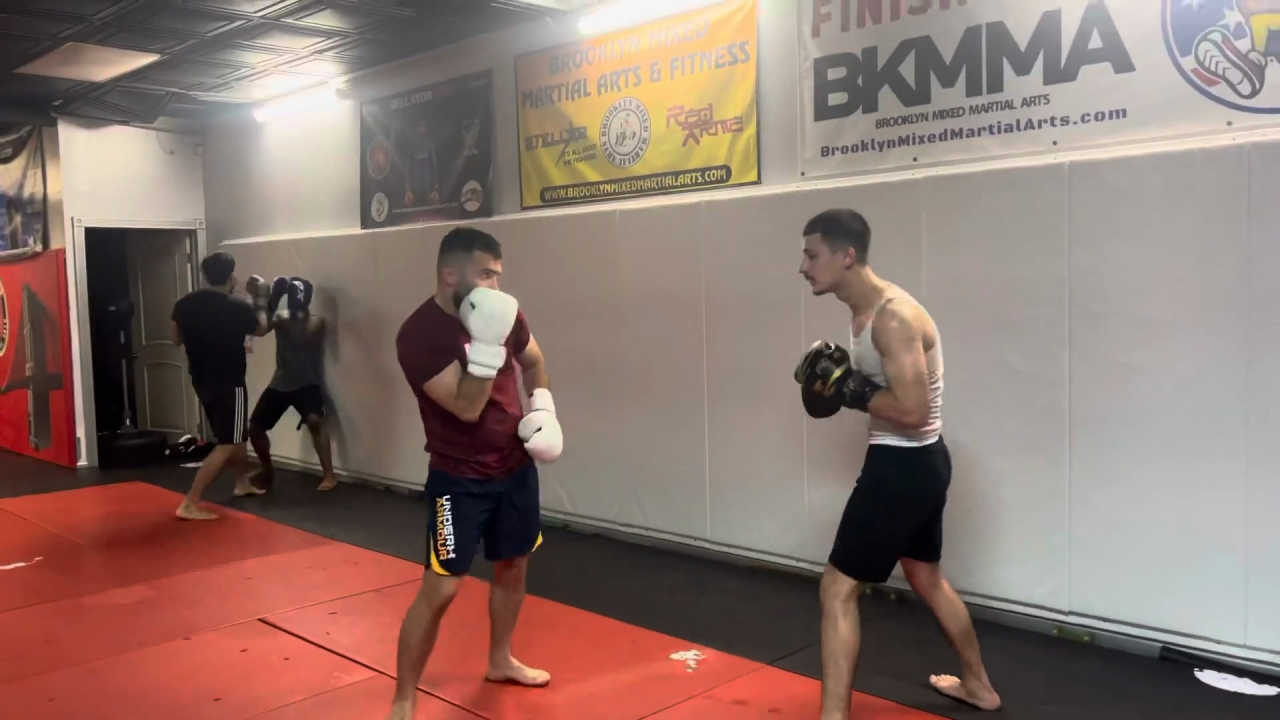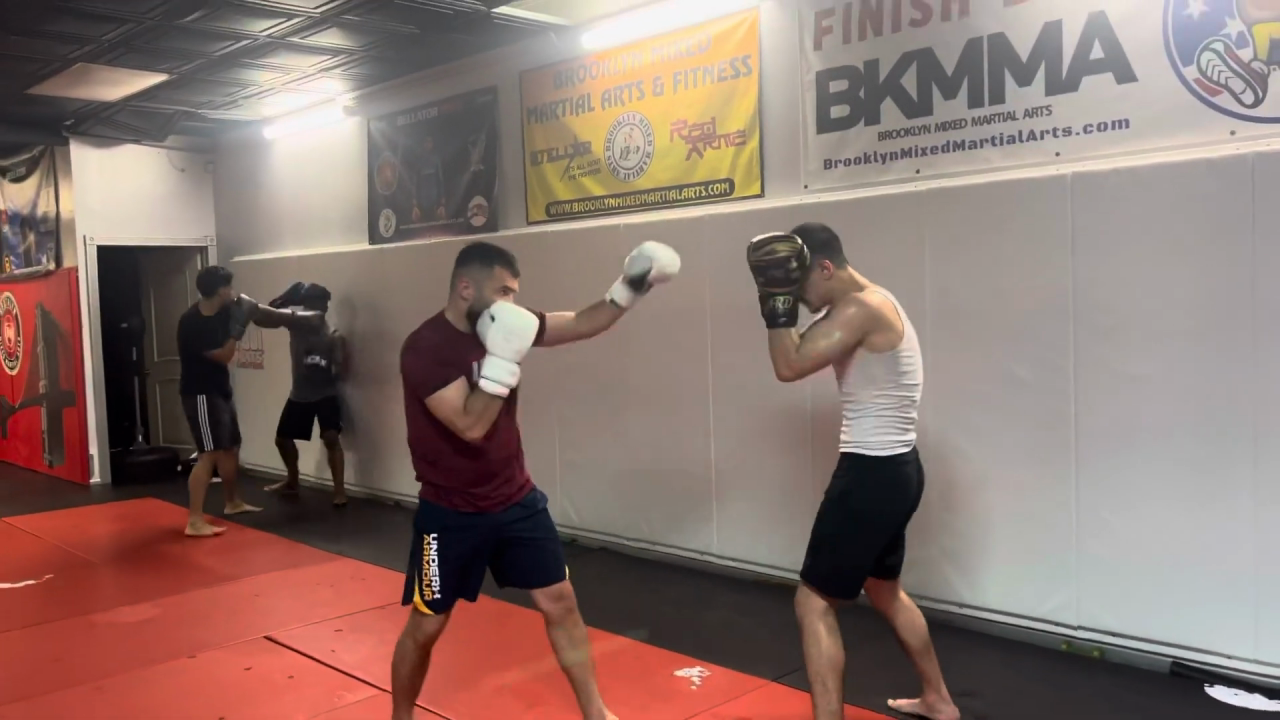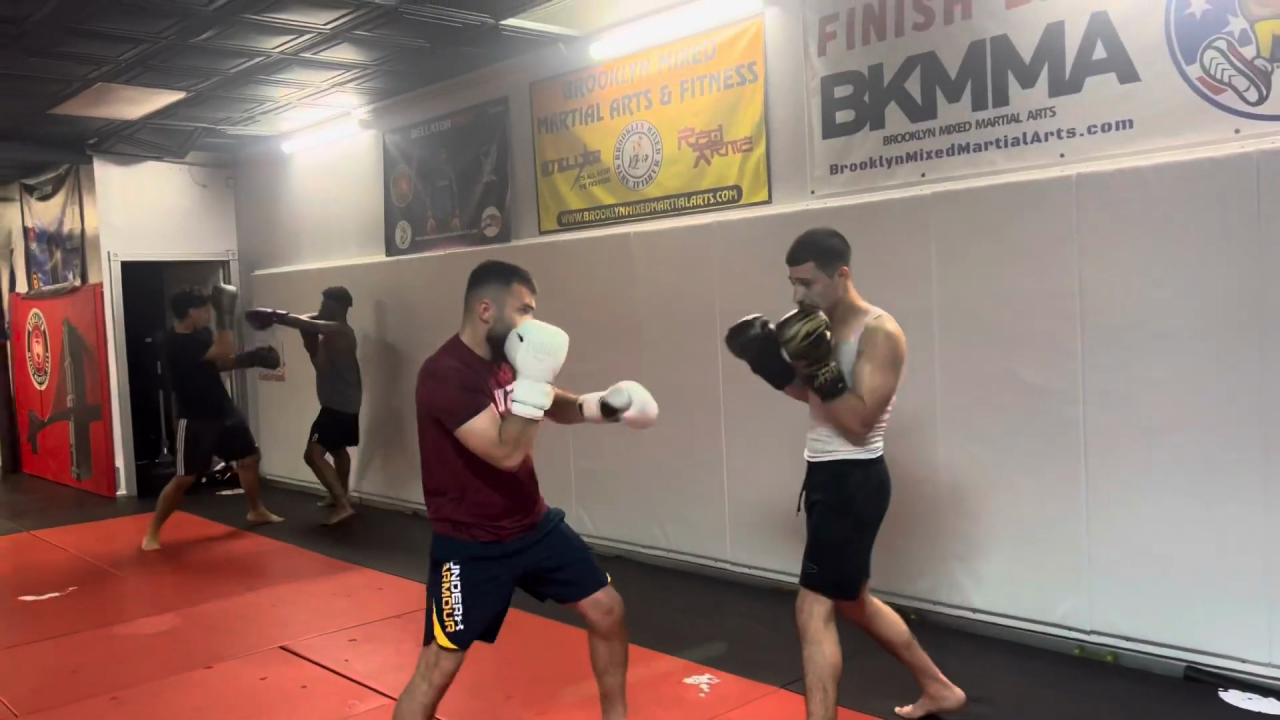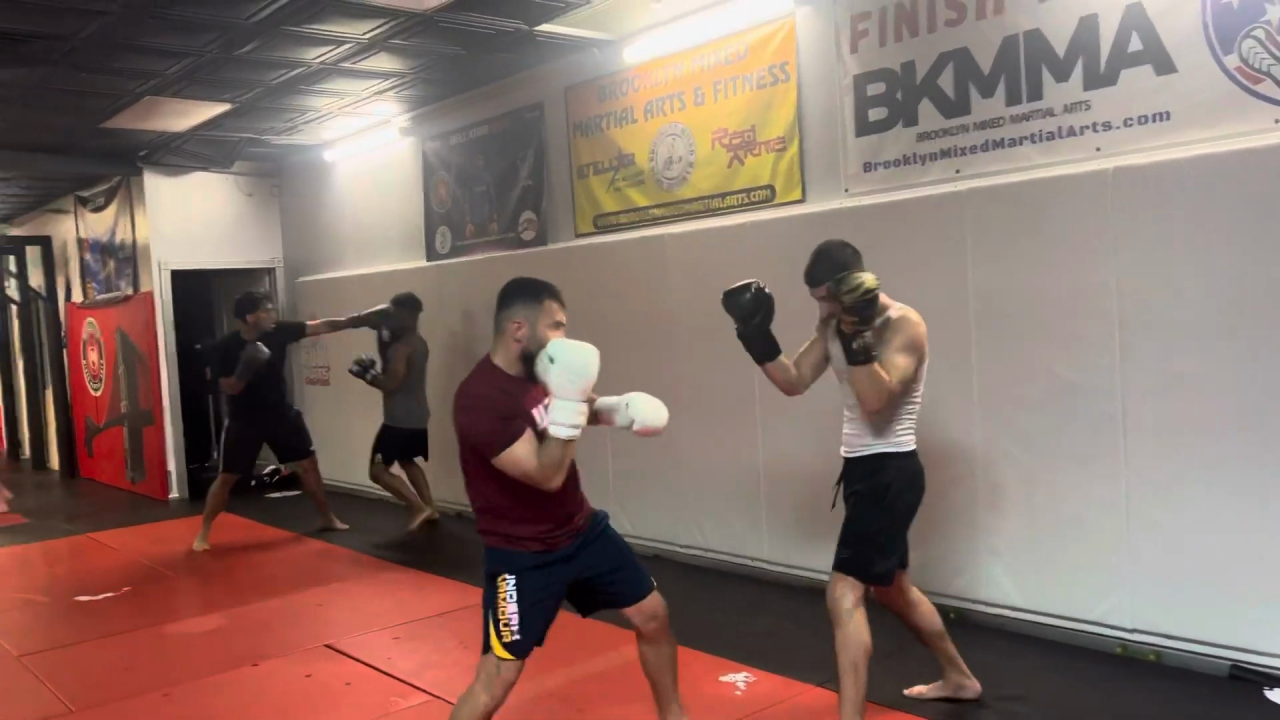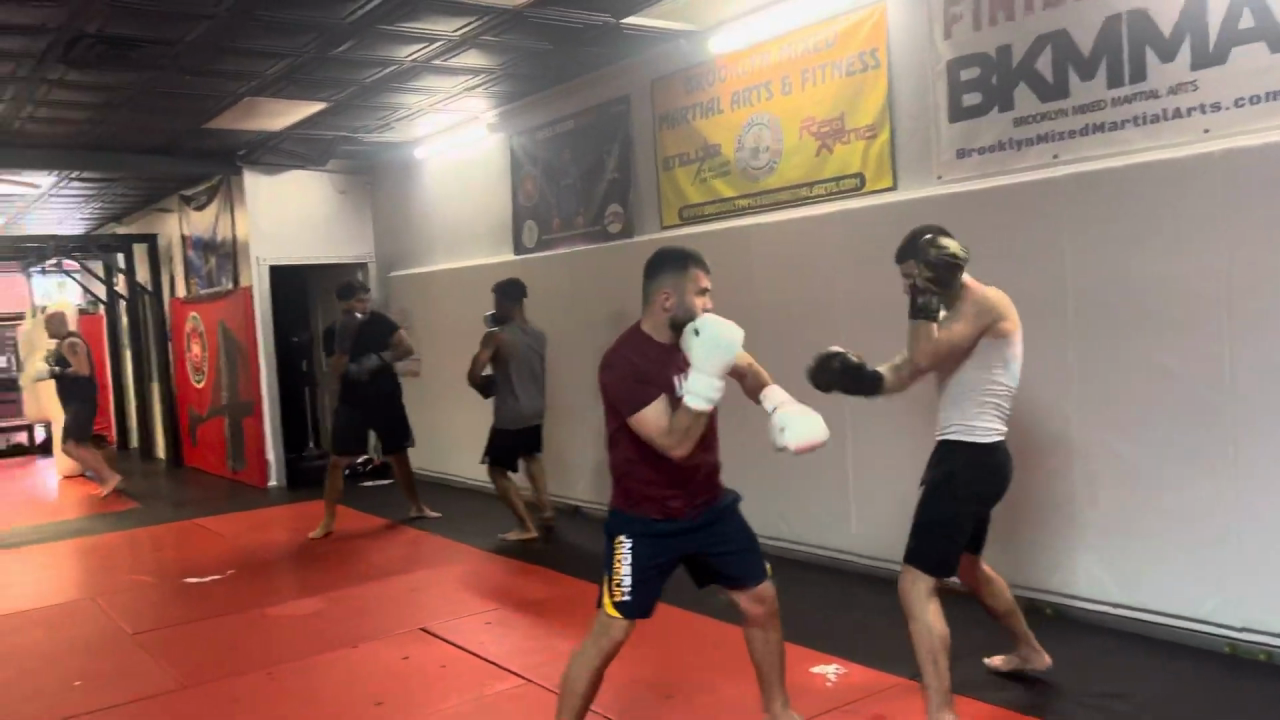
dt=0.4s
person 1, frame 1
left shoulder: (895, 316)
right shoulder: (867, 309)
left elbow: (911, 411)
left wrist: (848, 390)
right wrist: (840, 381)
left hip: (903, 467)
right hip: (920, 464)
left knee: (838, 590)
right knee: (926, 577)
person 1, frame 2
left shoulder: (863, 309)
right shoulder: (864, 305)
left elbow: (789, 368)
right elbow: (805, 358)
left wrist: (780, 296)
right wrist: (778, 296)
left hip: (872, 476)
right hip: (891, 471)
left knee: (813, 604)
right knee: (884, 591)
person 1, frame 3
left shoulder: (880, 332)
right shoulder: (819, 320)
left elbow: (857, 422)
right elbow: (812, 397)
left wrist: (820, 368)
right wrist: (775, 366)
left hip: (855, 480)
right hip: (824, 477)
left knee: (813, 612)
right knee: (854, 602)
person 1, frame 4
left shoulder: (903, 325)
right shoulder: (834, 323)
left elbow: (875, 399)
right elbow: (793, 382)
left wrist: (854, 334)
right wrist: (755, 333)
left hip: (889, 473)
right hip: (863, 469)
left knee: (845, 594)
right knee: (893, 587)
right ankle: (959, 678)
person 1, frame 5
left shoulder: (984, 301)
right shoulder: (962, 310)
left elbow: (925, 357)
right elbow: (905, 370)
left wrist: (927, 296)
right wrist: (855, 374)
left hip: (966, 460)
right hip: (978, 459)
left knee: (915, 586)
right knee: (965, 562)
right ankle: (1029, 651)
person 2, frame 1
left shoulder: (502, 312)
right shoulder: (418, 335)
left elbow: (533, 362)
right elbow: (467, 408)
left wrist: (542, 408)
right wrist: (486, 342)
left hip: (516, 466)
right hip: (460, 478)
left knee: (511, 568)
right knee: (439, 591)
left ankle: (501, 660)
person 2, frame 2
left shoulder: (501, 327)
right shoulder: (424, 348)
left elbow: (585, 323)
right elbow: (472, 427)
left wrist: (631, 285)
right wrist: (501, 357)
left hip: (513, 501)
right hip: (450, 511)
left knee: (560, 602)
right knee: (426, 625)
person 2, frame 3
left shoulder: (512, 351)
right shoulder: (443, 376)
left elbow: (556, 407)
right elbow: (507, 454)
left wrist: (605, 404)
right wrist: (534, 380)
left hip: (531, 523)
right hip: (467, 542)
left knee: (607, 611)
right knee: (439, 666)
person 2, frame 4
left shoulder: (542, 366)
right shoulder: (479, 400)
left elbow: (584, 406)
right elbow: (547, 477)
left wrist: (615, 408)
right wrist: (566, 401)
left hip: (581, 530)
right hip: (521, 553)
left knee: (652, 617)
right knee: (498, 675)
person 2, frame 5
left shoulder: (696, 334)
right shoulder: (624, 363)
left elbow: (747, 370)
right elbow: (677, 443)
left wrist: (783, 405)
right wrist: (706, 373)
left hip: (709, 505)
right hip: (645, 519)
left knee: (762, 604)
right knee: (609, 633)
person 3, frame 1
left shoulder: (185, 304)
right shoulder: (237, 308)
left elbow: (177, 339)
right elbow: (261, 328)
right wrist: (259, 298)
left hip: (202, 381)
right hip: (227, 384)
left knee: (237, 433)
right knee: (228, 444)
left ankle: (242, 483)
right ankle: (189, 504)
person 3, frame 2
left shoulder: (224, 309)
right shoulder: (193, 323)
right elbow: (224, 356)
right wrist: (238, 325)
left hip: (221, 391)
right hip: (201, 394)
left knee: (230, 448)
right knee: (209, 453)
left ankle: (233, 502)
right ankle: (195, 521)
person 3, frame 3
left shoulder: (199, 332)
right shoulder: (176, 344)
left elbow: (220, 362)
right elbow: (222, 352)
left wrist: (253, 357)
right wrist: (225, 315)
left hip: (223, 409)
right hip: (195, 419)
left knee: (249, 458)
right knee: (184, 479)
left ankle: (257, 511)
right ankle: (153, 532)
person 3, frame 4
left shoulder: (280, 332)
right shoulder: (225, 348)
left elbow: (322, 326)
right elbow: (229, 389)
left wrist: (361, 318)
right wrist: (244, 372)
left hip: (280, 413)
right hip: (244, 420)
left knee: (307, 463)
right knee: (227, 476)
left ankle: (327, 517)
right ankle: (204, 533)
person 3, frame 5
left shoulder: (380, 321)
right shoulder: (335, 331)
left elbow: (407, 349)
right elbow: (337, 370)
left wrist: (378, 358)
right wrist: (343, 342)
left hip: (387, 401)
right hip: (352, 404)
left knee: (399, 456)
right knee: (338, 461)
left ankle: (417, 507)
right ankle: (328, 520)
person 4, frame 1
left shoulder: (315, 321)
right shoulder: (280, 319)
left elbow: (301, 336)
left wrist: (299, 309)
right wrist: (272, 301)
left hip: (307, 384)
right hip: (280, 383)
left knee: (315, 421)
right knee: (255, 427)
left ankle: (329, 476)
right ankle: (266, 470)
person 4, frame 2
left shoulder: (333, 337)
right shoulder: (297, 324)
left elbow: (341, 369)
left wrist: (327, 368)
right wrist: (285, 299)
left hip: (325, 395)
right hip: (300, 395)
left knee: (331, 438)
right knee: (283, 438)
left ankle: (340, 490)
right ankle: (292, 481)
person 4, frame 3
left shoulder: (335, 329)
right shoulder: (340, 333)
left elbow: (300, 321)
right elbow: (320, 363)
left wrist: (272, 315)
right wrist: (309, 338)
left hip: (337, 405)
right hip: (345, 404)
left knee: (314, 454)
right knee: (337, 448)
left ankle: (342, 504)
right ankle: (341, 497)
person 4, frame 4
left shoulder: (403, 347)
right shoulder: (419, 343)
left elbow: (390, 385)
left wrist: (363, 373)
right wrist: (385, 345)
left hip: (399, 419)
right hip: (417, 417)
left knee: (378, 470)
right knee: (407, 461)
left ankle: (419, 507)
right ankle: (429, 508)
person 4, frame 5
left shoulder: (494, 337)
right shoulder: (539, 336)
left elbow: (474, 374)
left wrist: (483, 383)
left hip: (509, 416)
right hip: (534, 412)
left knee: (498, 471)
right knee: (530, 455)
left ankle: (528, 527)
right ankle: (544, 506)
